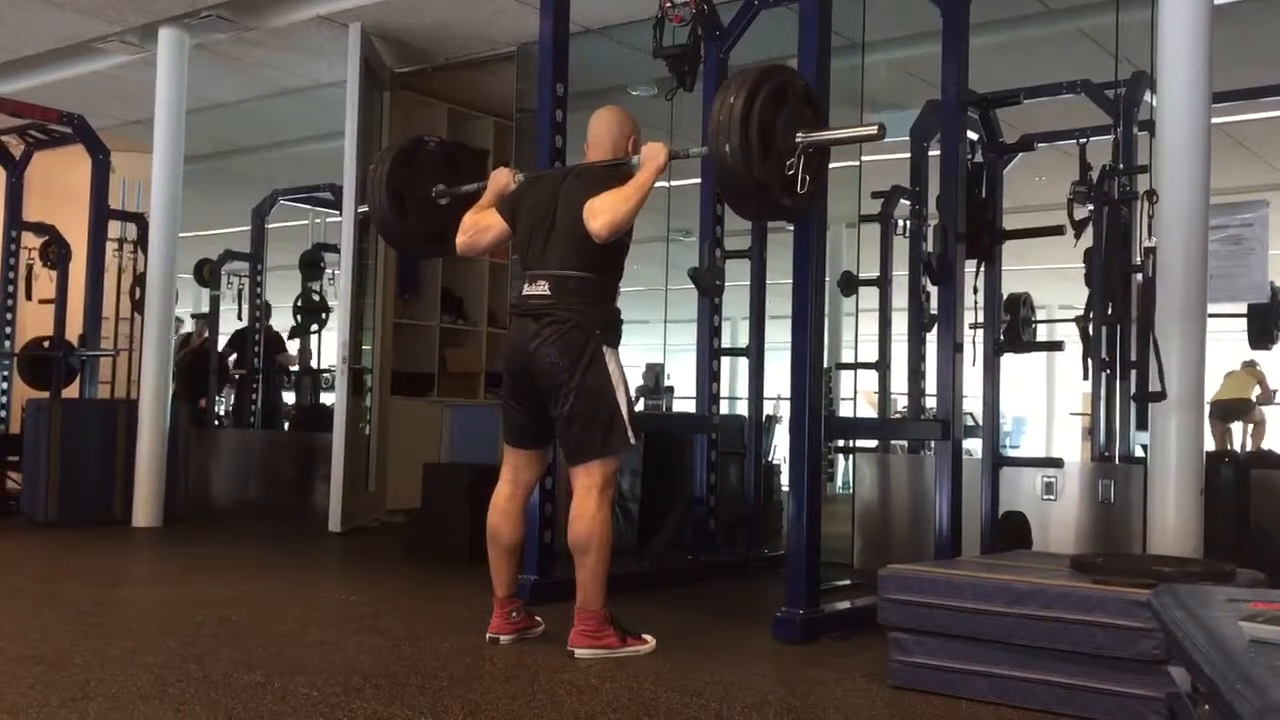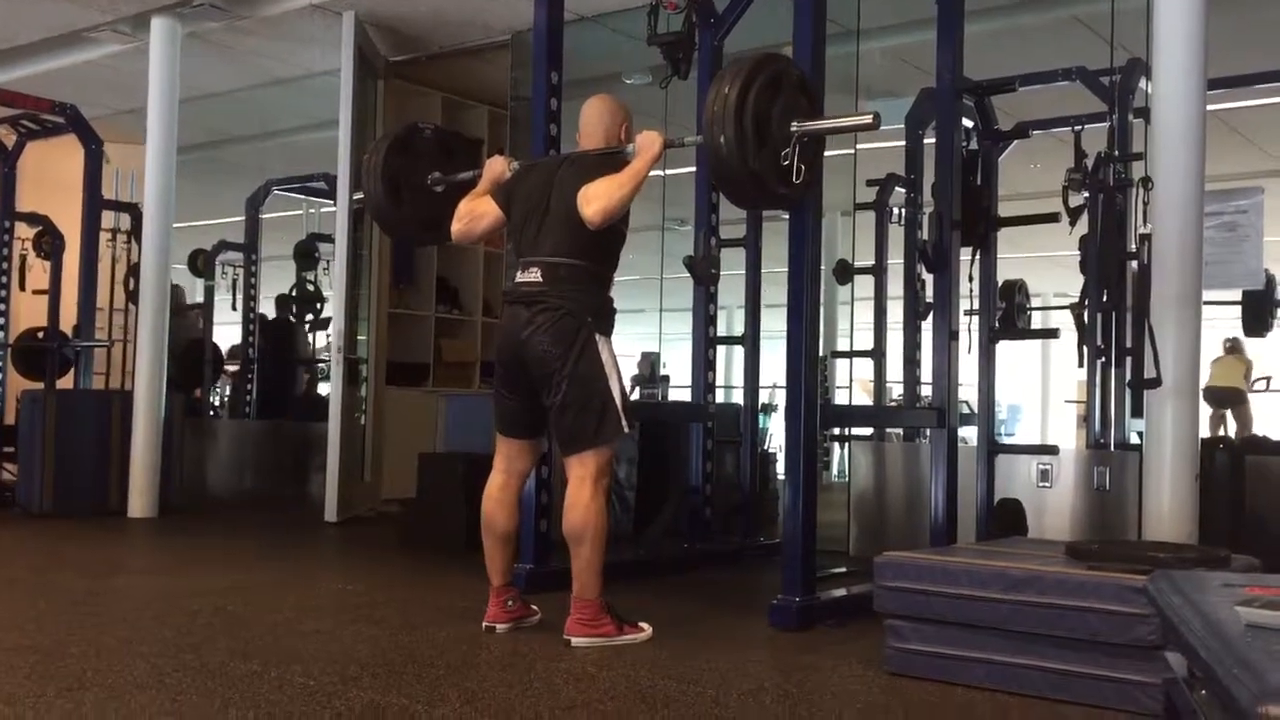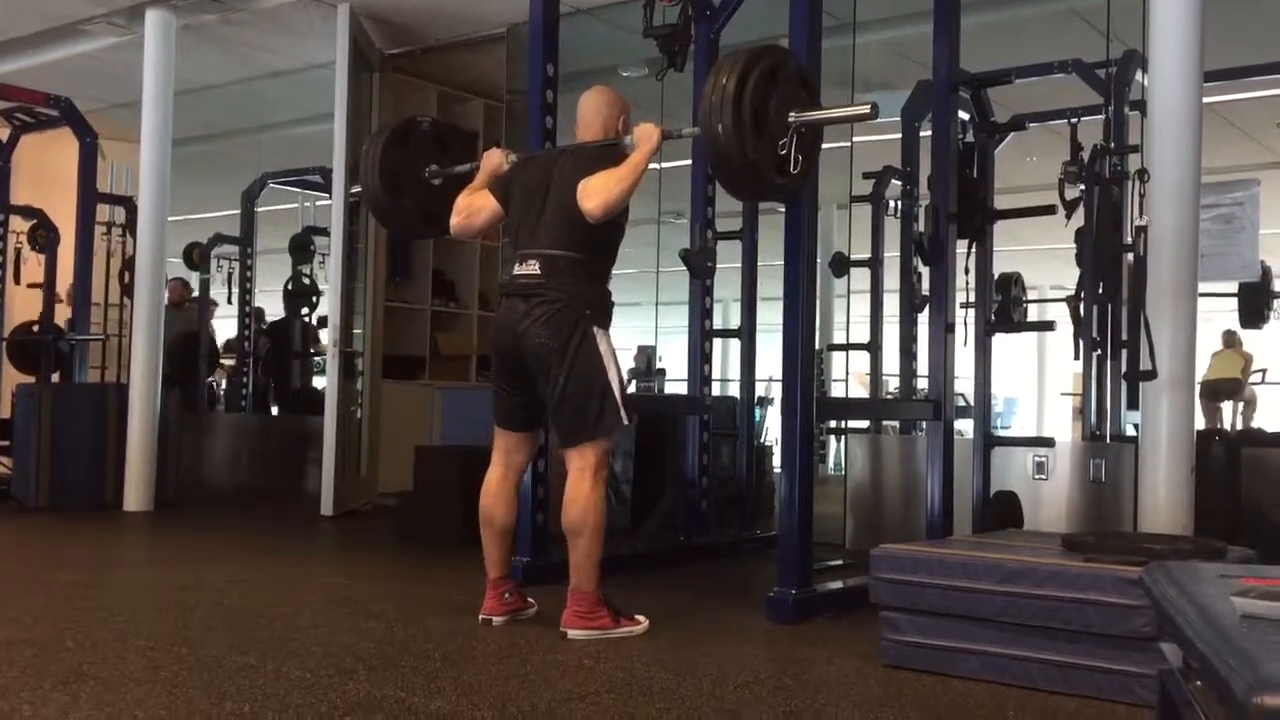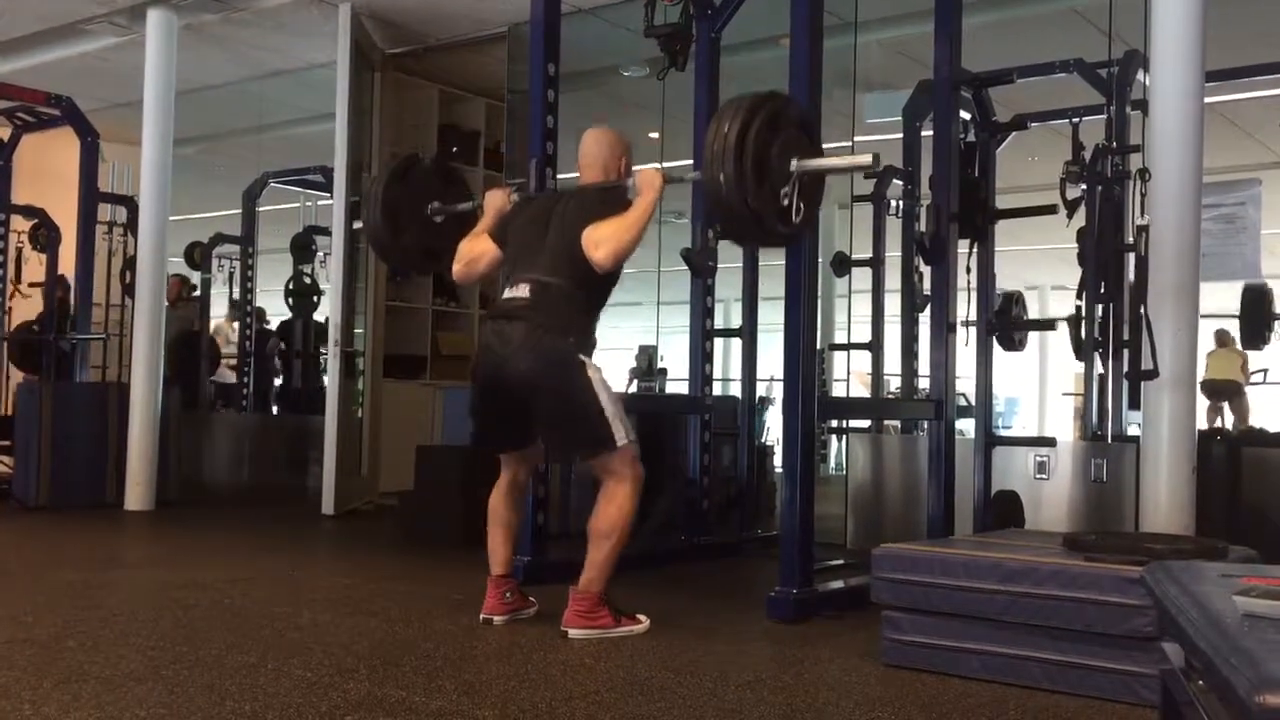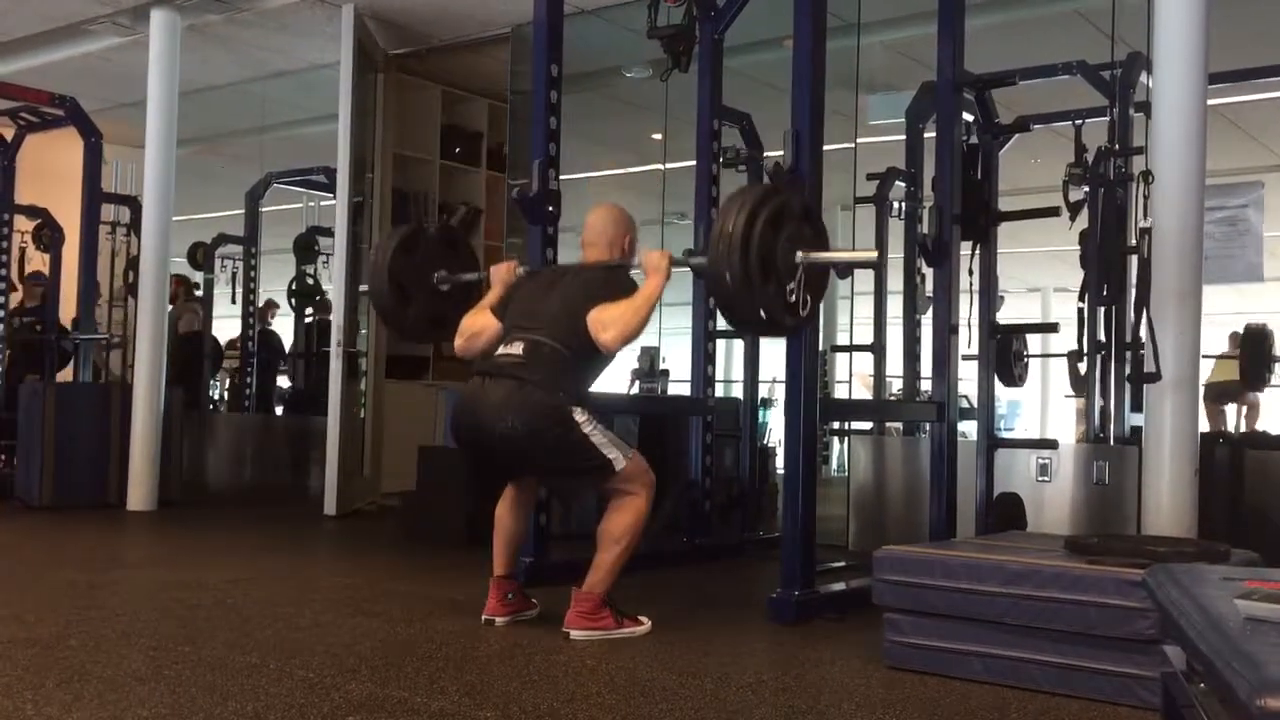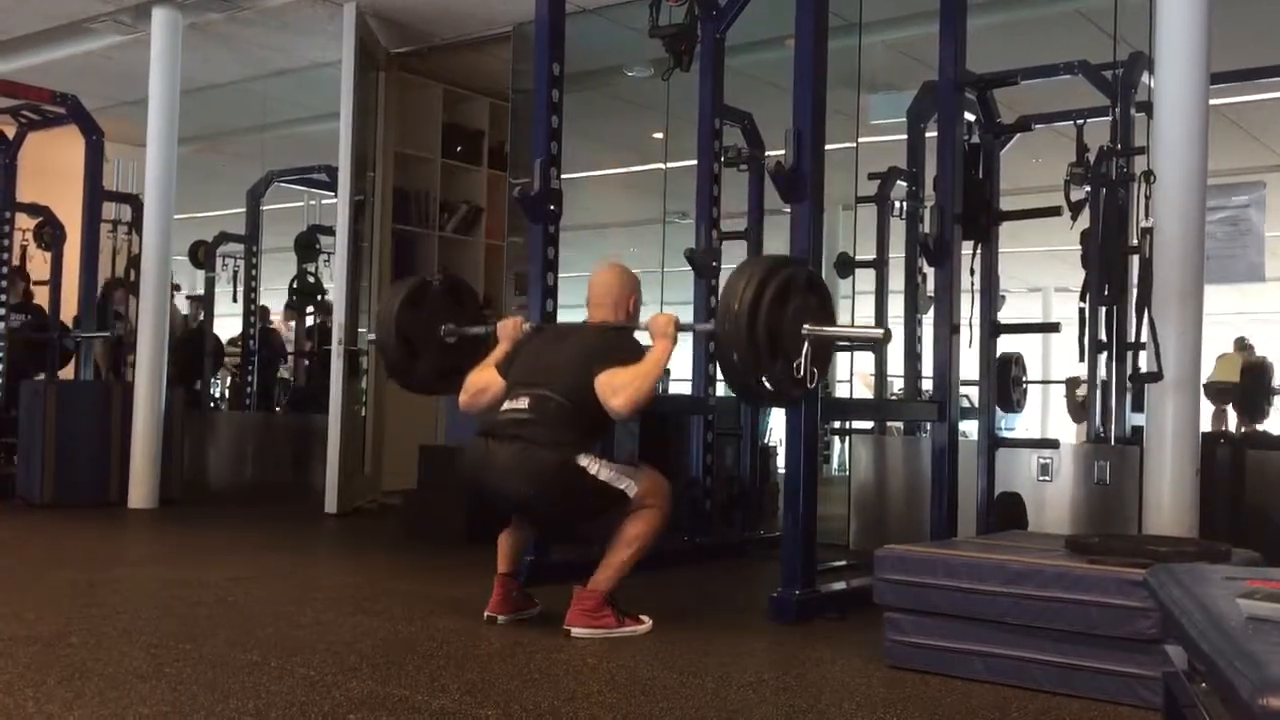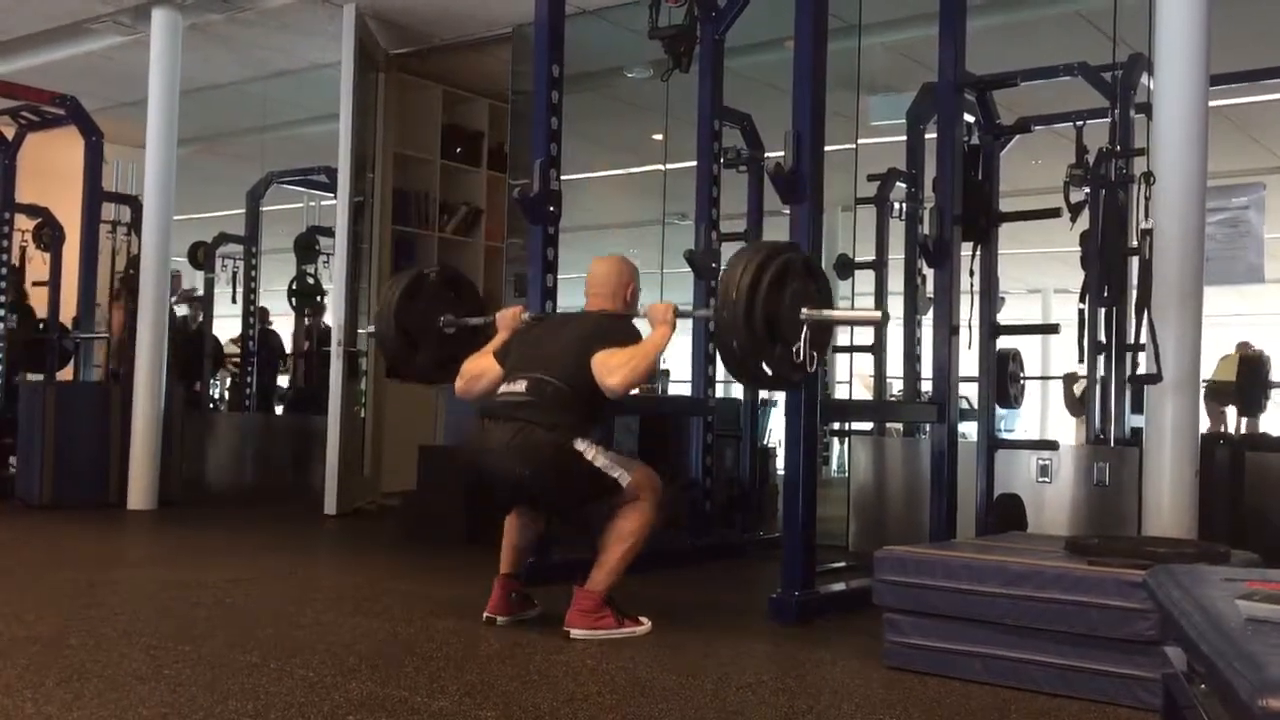
dt=0.4s
person 1, frame 1
left shoulder: (535, 186)
right shoulder: (617, 177)
left elbow: (468, 240)
right elbow: (602, 223)
left wrist: (495, 191)
right wrist: (651, 168)
left hip: (524, 334)
right hip: (578, 337)
left knee: (516, 475)
right knee: (594, 480)
left ankle: (505, 612)
right ankle: (591, 626)
person 1, frame 2
left shoulder: (529, 175)
right shoulder: (611, 166)
left elbow: (462, 227)
right elbow: (595, 210)
left wrist: (490, 179)
right wrist: (646, 158)
left hip: (516, 323)
right hip: (569, 326)
left knee: (509, 466)
right knee: (589, 470)
left ankle: (502, 600)
right ankle: (588, 614)
person 1, frame 3
left shoulder: (528, 167)
right shoulder: (609, 158)
left elbow: (461, 221)
right elbow: (595, 203)
left wrist: (487, 172)
right wrist: (645, 149)
left hip: (512, 317)
right hip: (565, 319)
left knee: (505, 462)
right knee: (587, 464)
left ankle: (498, 592)
right ankle: (585, 607)
person 1, frame 4
left shoulder: (531, 206)
right shoulder: (611, 199)
left elbow: (463, 268)
right elbow: (603, 253)
left wrist: (492, 214)
right wrist: (649, 195)
left hip: (493, 346)
right hip: (549, 350)
left knee: (516, 469)
right knee: (622, 473)
left ankle: (500, 592)
right ankle: (587, 606)
person 1, frame 5
left shoulder: (534, 280)
right shoulder: (613, 282)
left elbow: (465, 342)
right elbow: (610, 334)
left wrist: (499, 288)
right wrist: (655, 279)
left hip: (472, 408)
right hip: (530, 409)
left knee: (522, 479)
right knee: (636, 483)
left ankle: (502, 594)
right ankle: (589, 608)
person 1, frame 6
left shoulder: (539, 339)
right shoulder: (617, 344)
left elbow: (470, 398)
right elbow: (620, 401)
left wrist: (505, 343)
right wrist: (662, 344)
left hip: (480, 466)
right hip: (534, 470)
right knee: (653, 493)
left ankle: (505, 591)
right ankle: (591, 605)
person 1, frame 7
left shoulder: (538, 327)
right shoulder: (615, 328)
left elbow: (465, 384)
right elbow: (616, 380)
left wrist: (504, 333)
right wrist: (661, 330)
left hip: (480, 450)
right hip: (533, 449)
right knee: (643, 489)
left ankle: (505, 593)
right ankle: (589, 607)
